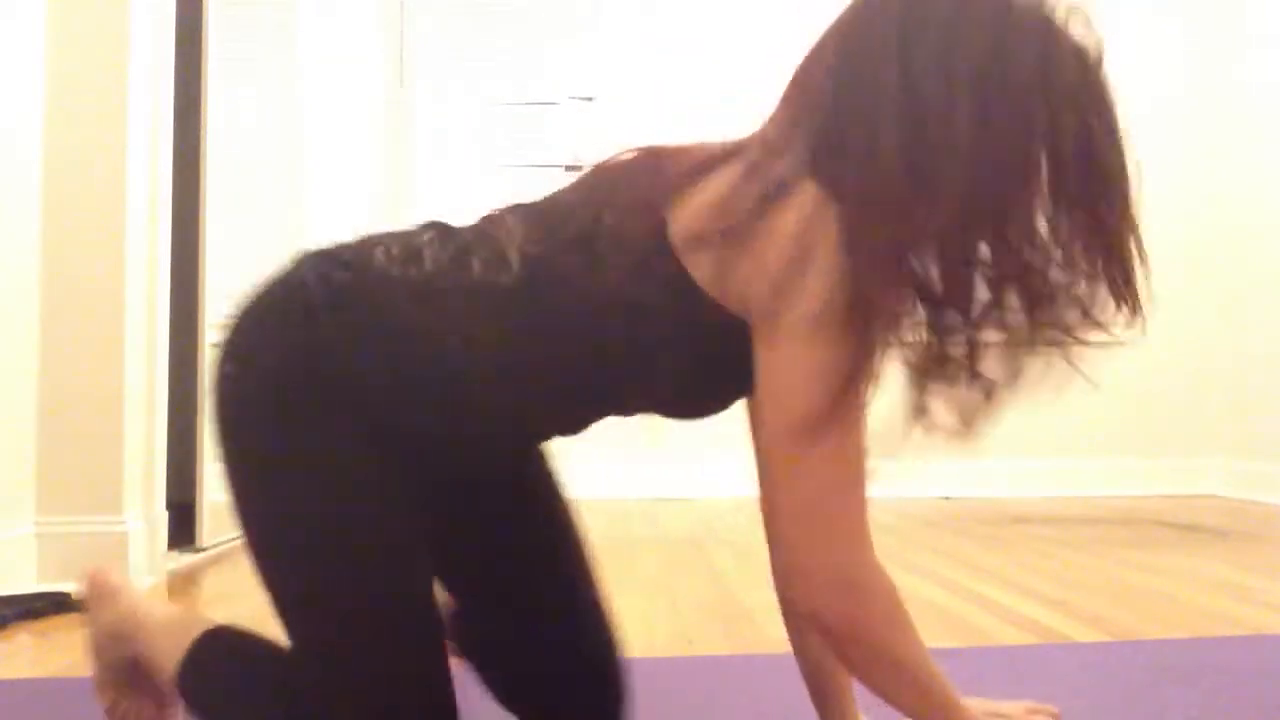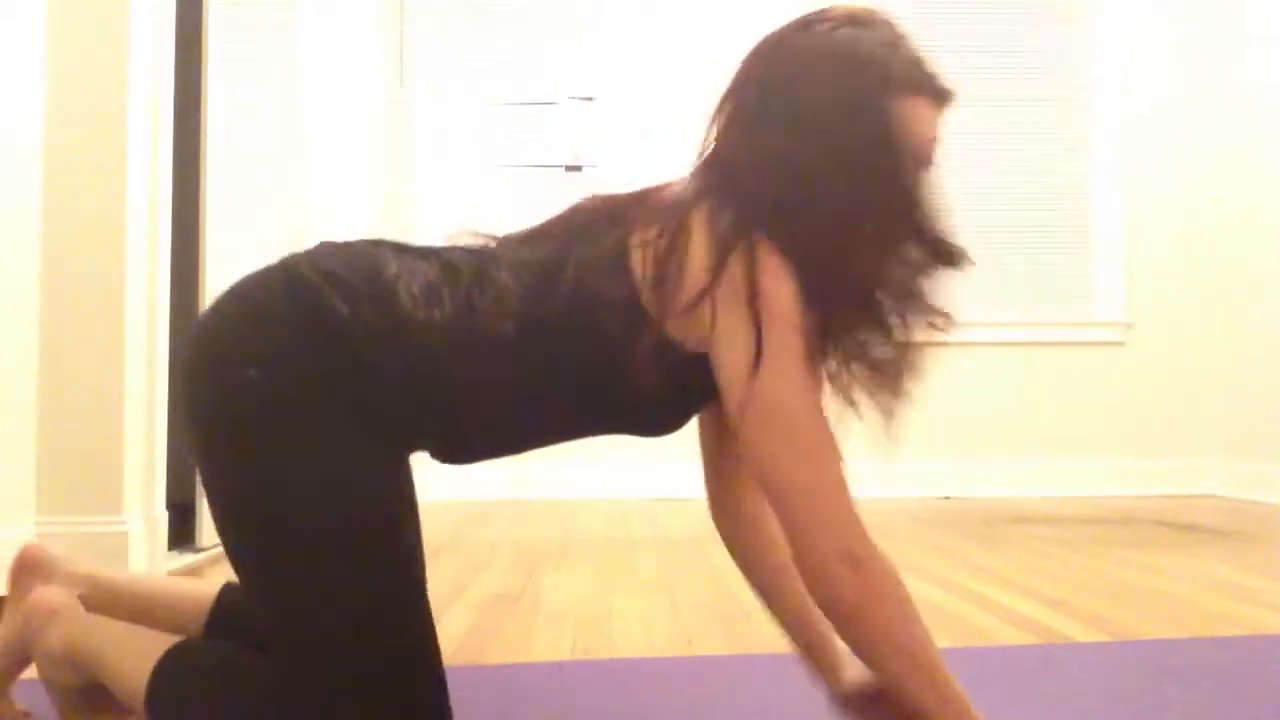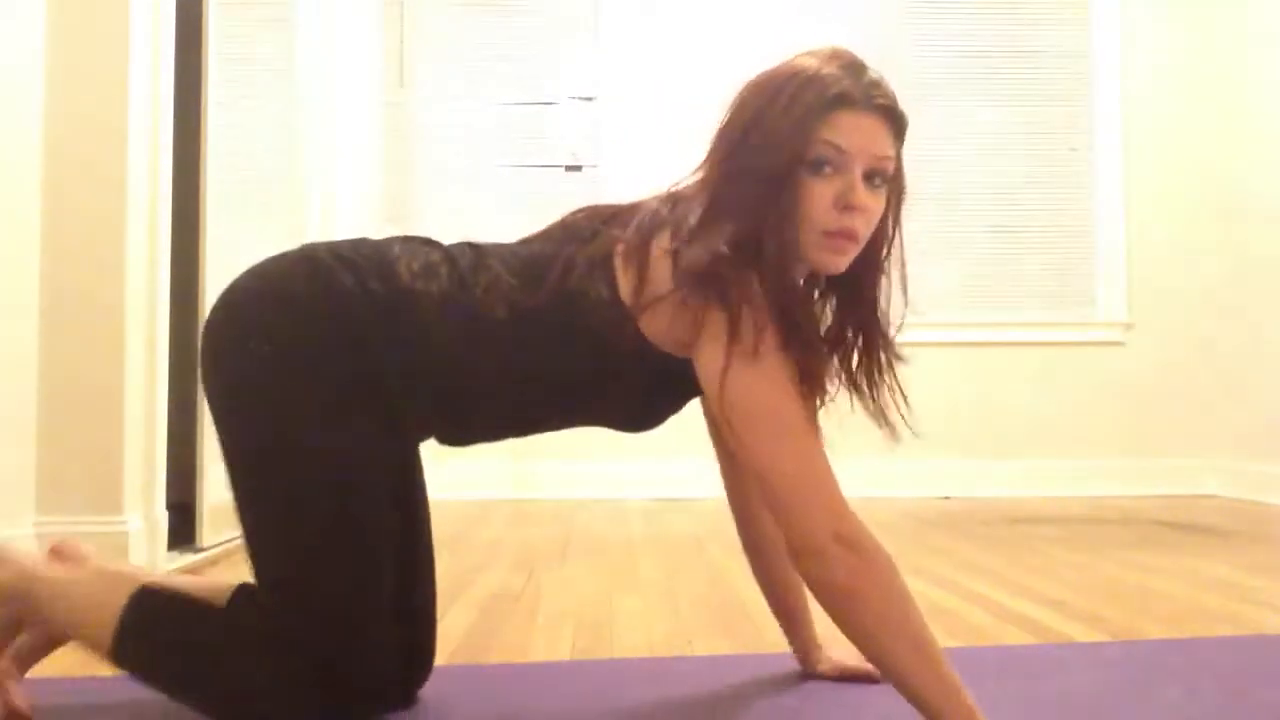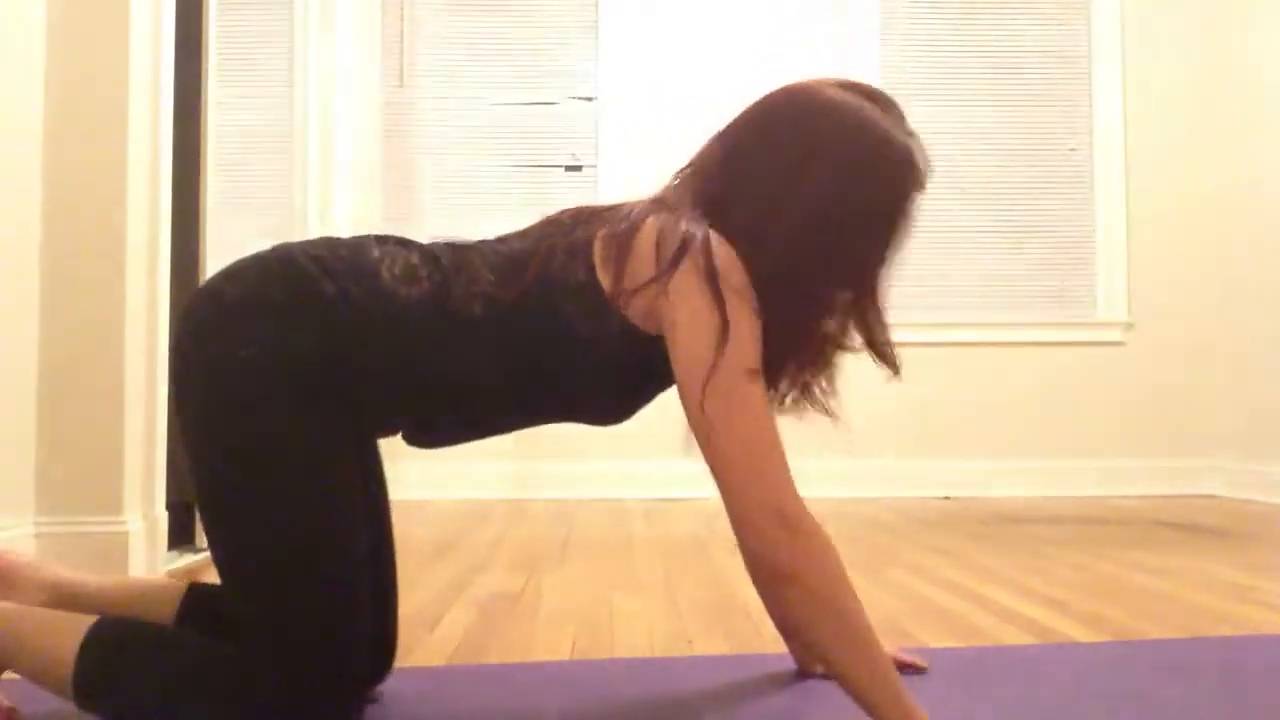
dt=0.4s
person 1, frame 1
left shoulder: (782, 204)
right shoulder: (805, 228)
left elbow: (803, 519)
right elbow: (831, 579)
left hip: (432, 396)
right hip: (308, 368)
right ankle: (139, 623)
person 1, frame 2
left shoulder: (721, 244)
right shoulder: (749, 271)
left elbow: (741, 500)
right elbow: (841, 563)
left hip: (327, 362)
right hip: (281, 365)
left knee: (352, 642)
left ankle: (80, 588)
person 1, frame 3
left shoulder: (741, 278)
right shoulder: (717, 277)
left elbow: (757, 491)
right elbow: (831, 543)
left hip: (345, 357)
right hip: (293, 341)
left ankle: (96, 588)
person 1, frame 4
left shoulder: (694, 258)
right shoulder: (703, 267)
left elbow: (758, 510)
right elbow: (777, 529)
left wrist: (811, 645)
left hip: (302, 351)
right hip: (262, 347)
